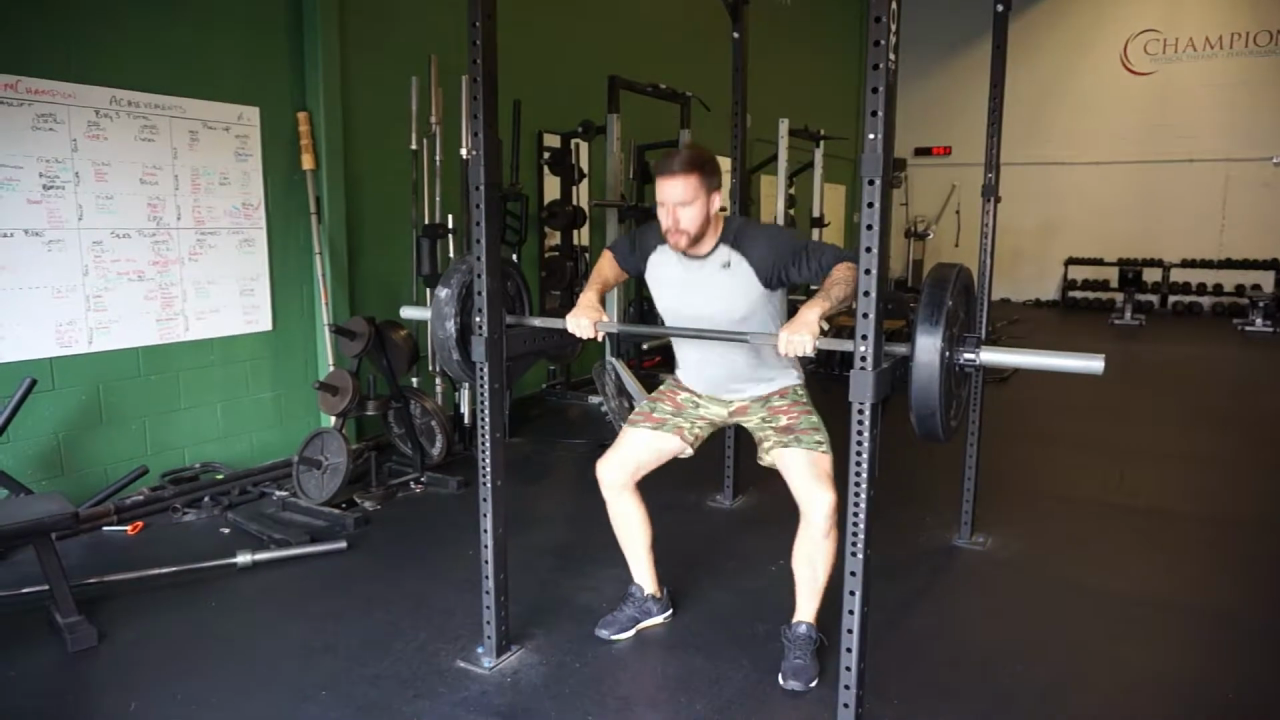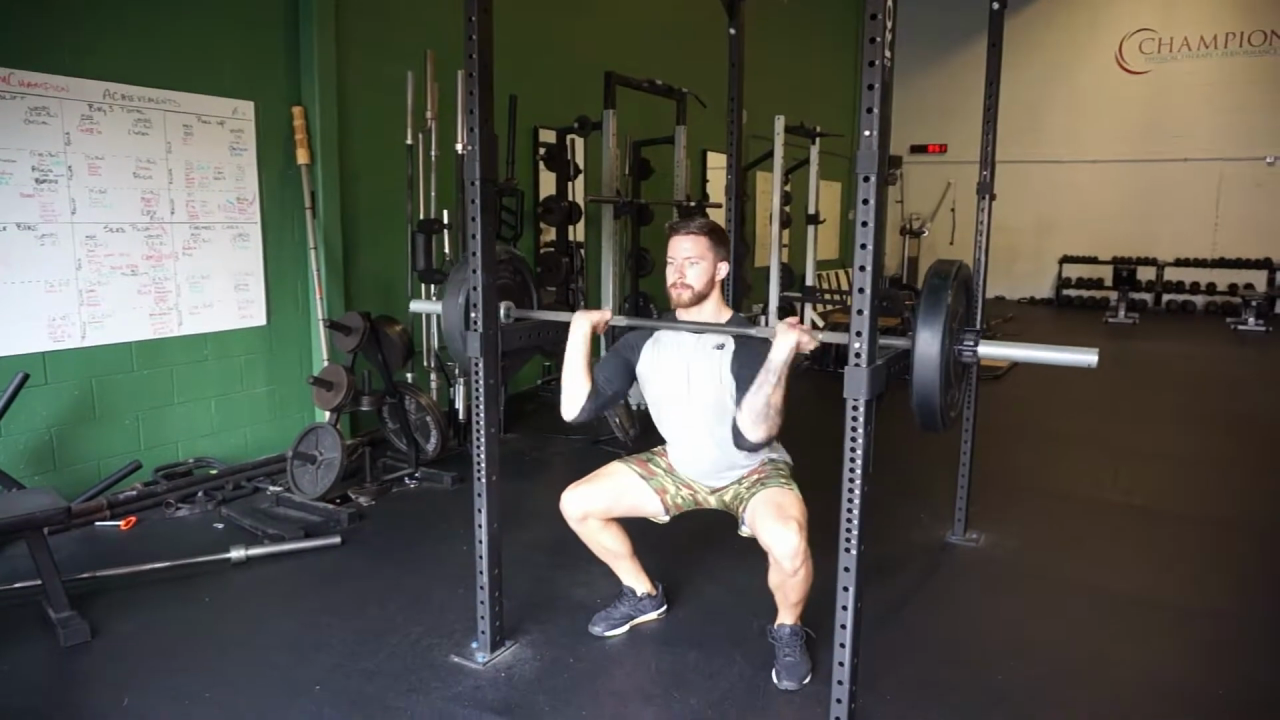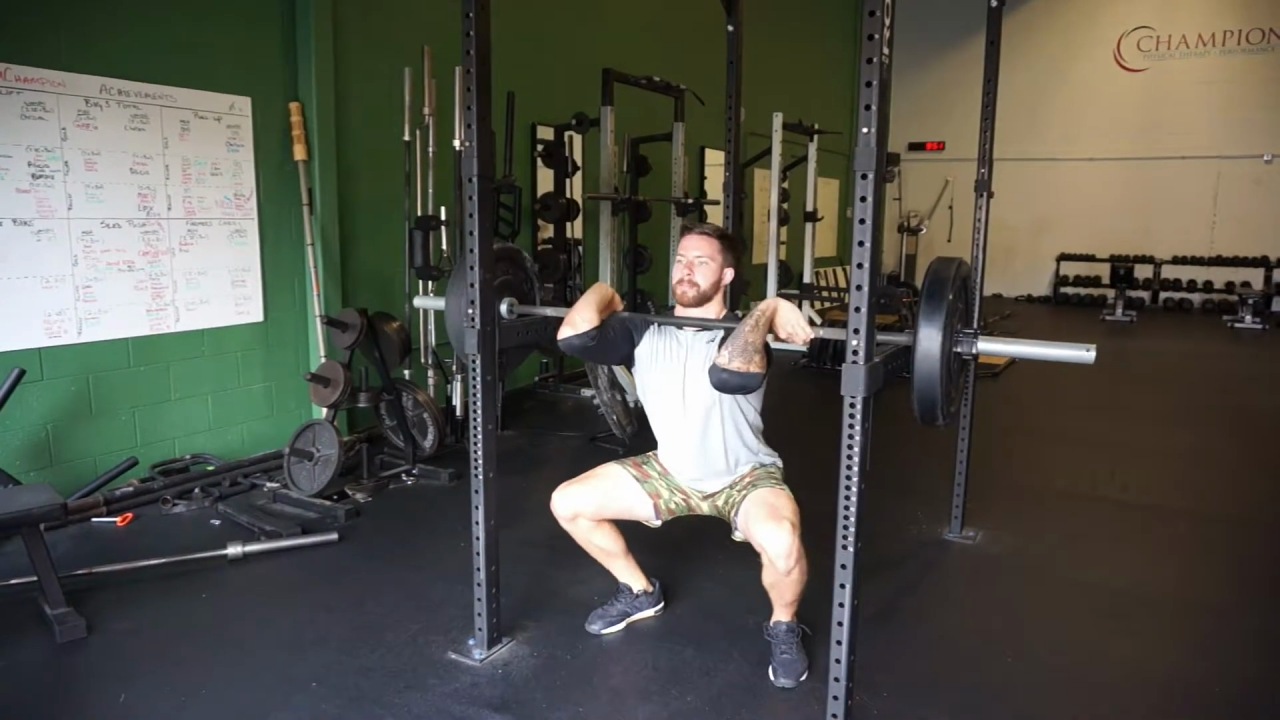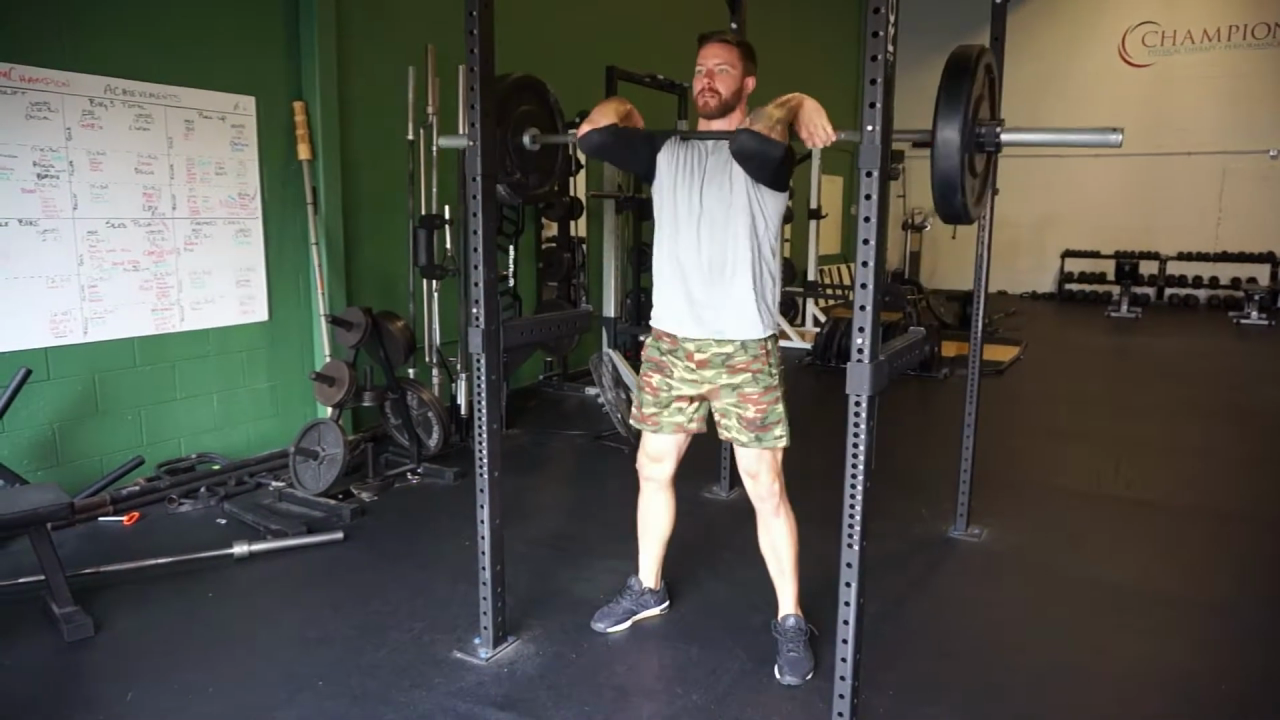
dt=1s
person 1, frame 1
left shoulder: (761, 246)
right shoulder: (651, 245)
left elbow: (846, 265)
right elbow: (614, 256)
left wrist: (812, 311)
right wrist: (589, 298)
left hip: (771, 388)
right hip: (693, 386)
left knee: (820, 503)
right knee: (612, 471)
left ankle: (802, 632)
right ankle: (648, 596)
person 1, frame 2
left shoulder: (748, 345)
right shoulder: (642, 341)
left elbow: (752, 436)
right elbow: (575, 410)
left wrist: (783, 351)
right wrist: (580, 330)
left hip: (751, 473)
right hip: (678, 467)
left knee: (787, 543)
right knee: (576, 504)
left ankle: (787, 631)
right ankle: (643, 595)
person 1, frame 3
left shoulder: (741, 339)
right shoulder: (645, 334)
left elbow: (730, 375)
right elbow: (574, 337)
left wrist: (769, 310)
right wrist: (602, 292)
left hip: (744, 476)
right hip: (670, 472)
left knee: (780, 542)
right knee: (567, 503)
left ankle: (783, 628)
right ankle: (640, 592)
person 1, frame 4
left shoulder: (768, 150)
right shoulder: (665, 149)
left elbow: (752, 141)
right elbow: (592, 138)
left wrist: (794, 105)
right wrist: (622, 108)
left hip: (743, 348)
right hip: (670, 342)
left knee: (764, 488)
right knee: (654, 471)
left ankle: (790, 621)
right ankle: (648, 589)
